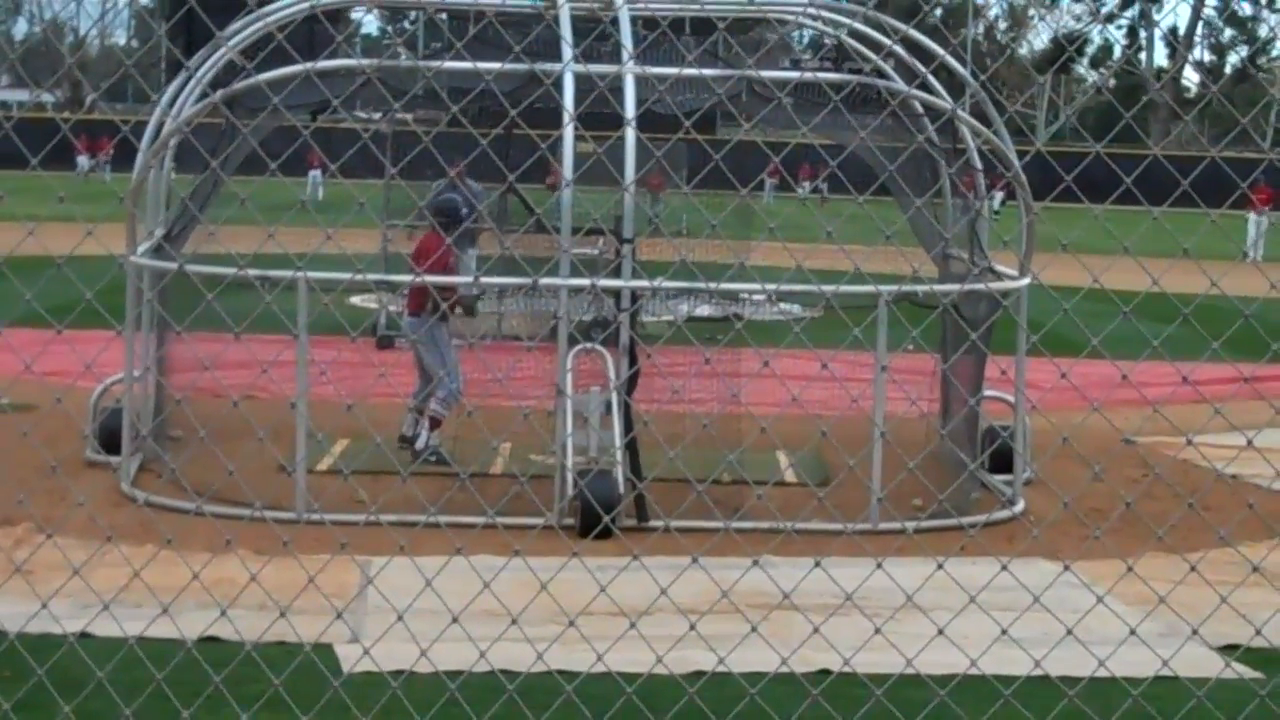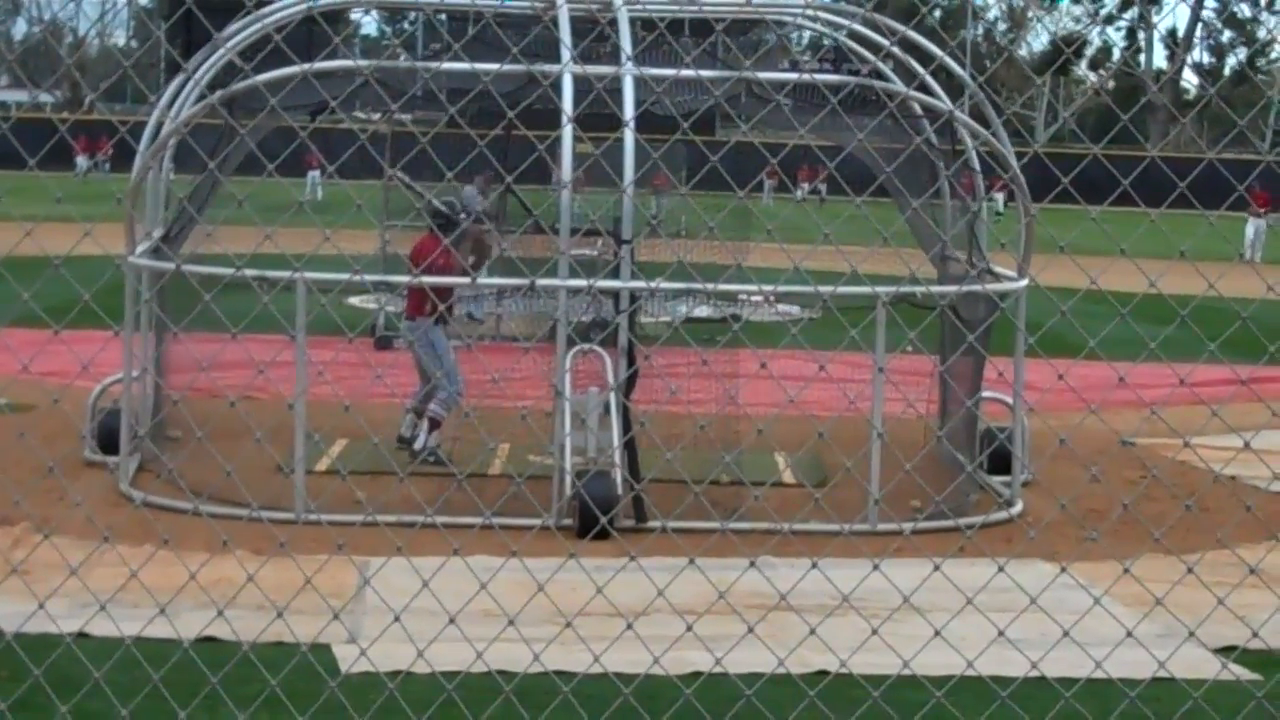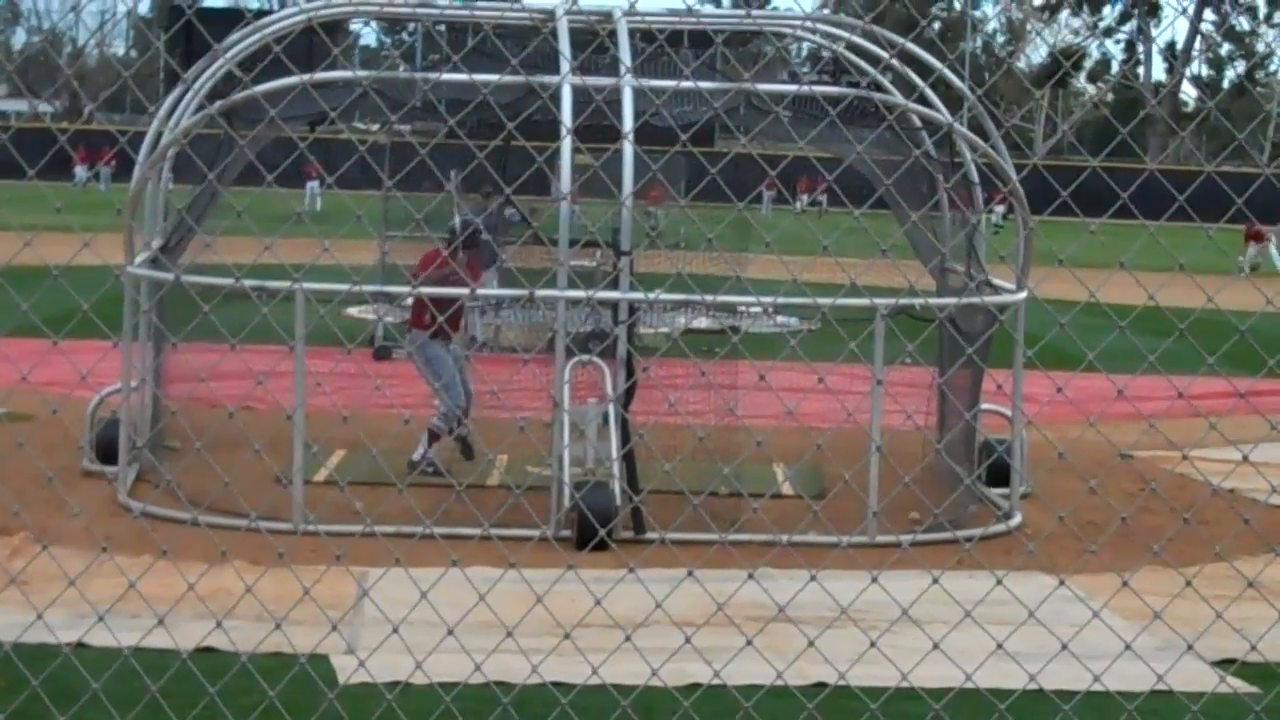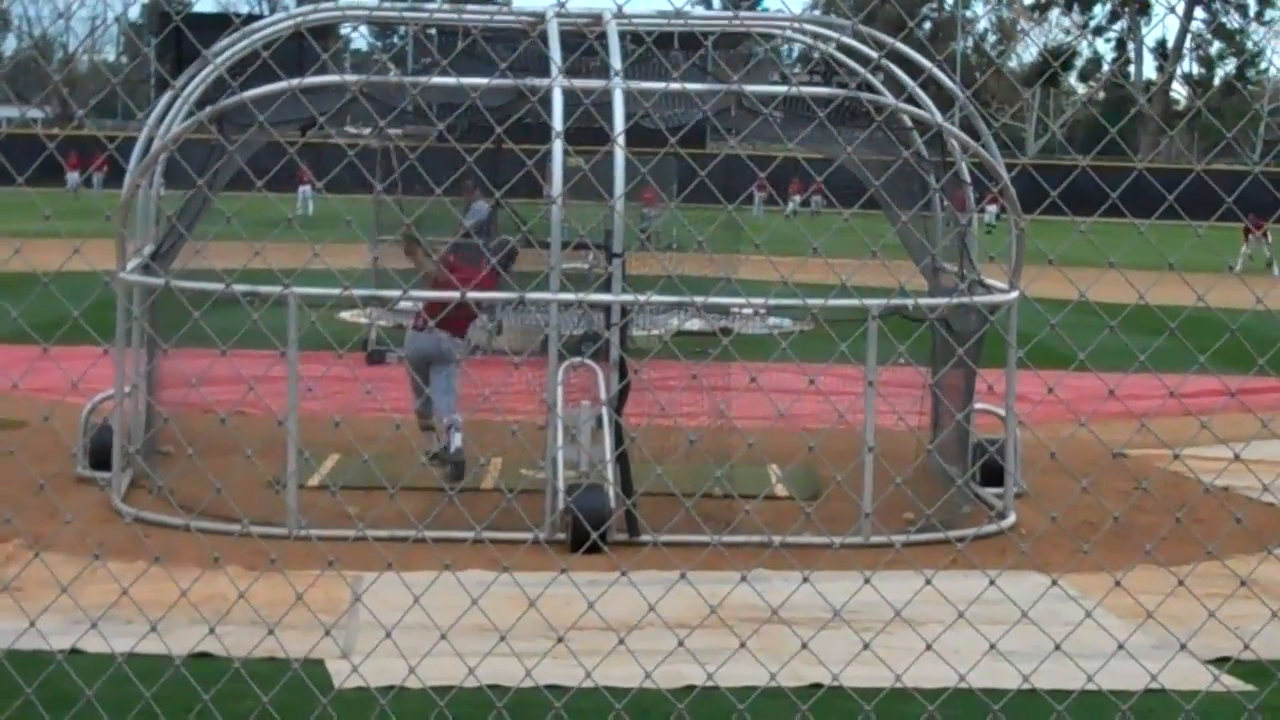
dt=0.7s
person 1, frame 1
left shoulder: (441, 244)
right shoulder: (434, 245)
right elbow: (428, 290)
left wrist: (459, 293)
right wrist: (459, 297)
left hip: (424, 321)
right hip: (426, 322)
left knee: (431, 381)
right knee: (451, 385)
left ankle: (409, 433)
right ankle: (424, 445)
person 1, frame 2
left shoulder: (440, 246)
right shoulder: (429, 246)
left elbow: (466, 274)
right elbow: (452, 274)
left wrist: (479, 250)
right wrist: (467, 243)
left hip: (425, 324)
right hip: (424, 325)
left knee: (431, 383)
right knee: (451, 388)
left ankle: (407, 433)
right ankle: (423, 447)
person 1, frame 3
left shoulder: (471, 262)
right shoulder: (436, 257)
left elbow: (476, 288)
right elbow: (419, 282)
left wrist: (459, 270)
right wrist: (449, 269)
left hip: (448, 339)
right hip: (425, 339)
left knee: (465, 396)
right knee: (452, 401)
left ankle: (460, 431)
right ankle: (420, 458)
person 1, frame 4
left shoulder: (461, 261)
right shoulder: (490, 286)
left elbow: (431, 276)
left wrist: (416, 251)
left hip: (420, 337)
right hip: (449, 343)
left knee: (421, 397)
right knee: (445, 402)
left ankle: (436, 449)
right ankle: (454, 449)
